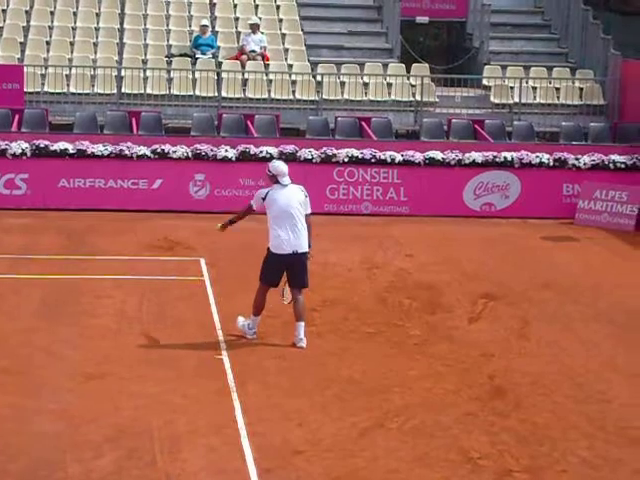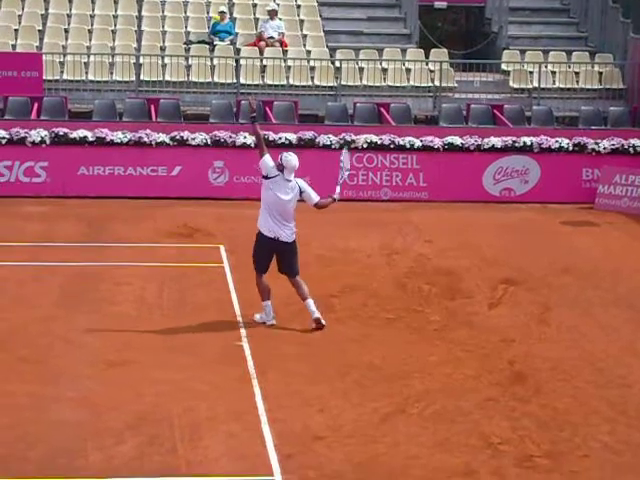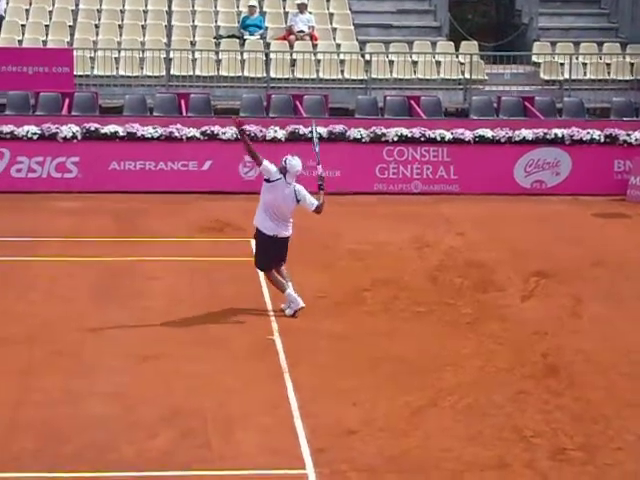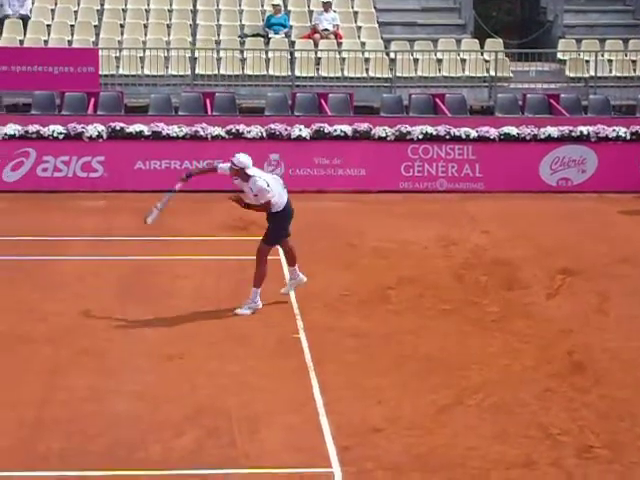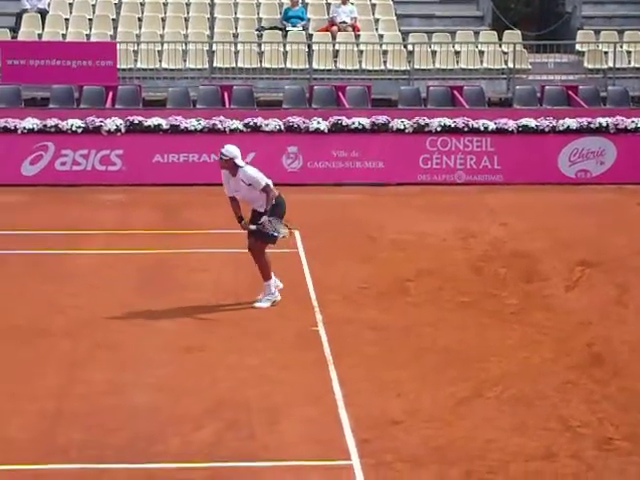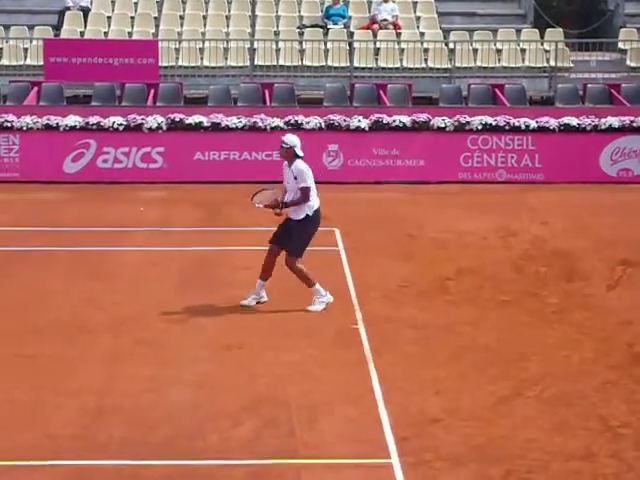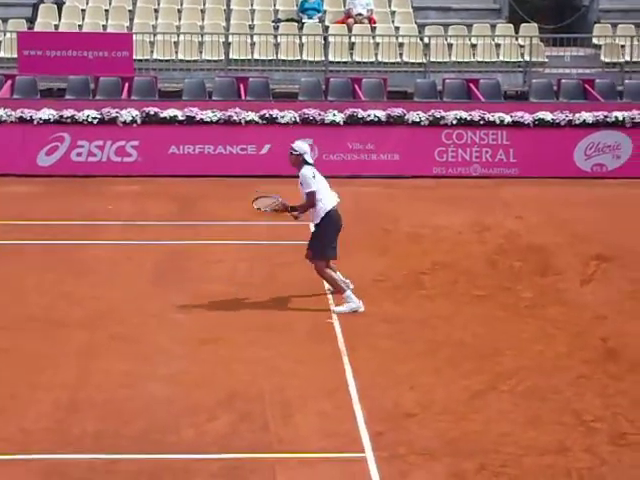
dt=0.4s
person 1, frame 1
left shoulder: (266, 194)
right shoulder: (300, 191)
left elbow: (247, 210)
right elbow: (307, 220)
left wrist: (230, 221)
right wrist: (308, 246)
left hip: (278, 250)
right hip: (300, 248)
left knee: (264, 287)
right knee: (297, 293)
left ankle: (251, 328)
right ankle: (300, 336)
person 1, frame 2
left shoulder: (270, 175)
right shoulder: (299, 185)
left elbow: (260, 144)
right elbow: (319, 204)
left wrist: (253, 118)
right wrist: (332, 198)
left hip: (266, 235)
right hip: (287, 238)
left knee: (260, 274)
right knee: (294, 277)
left ankle: (268, 314)
right ankle: (314, 312)
person 1, frame 3
left shoulder: (272, 177)
right shoulder: (298, 190)
left elbow: (254, 155)
right elbow: (319, 209)
left wrist: (242, 132)
right wrist: (321, 188)
left hip: (266, 233)
right hip: (284, 234)
left knee: (268, 270)
right knee: (279, 265)
left ankle: (294, 300)
right ankle: (292, 298)
person 1, frame 4
left shoulder: (259, 184)
right shoulder: (235, 172)
left elbow: (267, 206)
right elbow: (215, 169)
left wrist: (245, 205)
right wrist: (191, 174)
left hip: (280, 210)
right hip: (275, 208)
left knee: (262, 252)
right knee: (284, 242)
left ankle: (254, 300)
right ankle: (295, 276)
person 1, frame 5
left shoulder: (249, 173)
right shoulder: (225, 174)
left elbow: (270, 192)
right elbow: (233, 199)
left wrist: (267, 213)
right wrist: (240, 219)
left hip: (274, 206)
right hip: (259, 208)
left knee: (258, 247)
right knee: (253, 247)
left ankle: (271, 293)
right ankle: (272, 283)
person 1, frame 6
left shoulder: (301, 168)
right shoulder: (286, 165)
left elbow: (305, 198)
left wrist: (282, 205)
right wrist: (280, 205)
left hip: (308, 218)
right hip: (294, 216)
left knee: (291, 262)
right knee: (272, 252)
left ankle: (322, 295)
right ankle: (259, 293)
person 1, frame 7
left shoulder: (306, 173)
right shoulder: (307, 171)
left elbow: (311, 203)
left wrist: (290, 209)
right wrist: (297, 211)
left hip: (329, 219)
right hip: (325, 218)
left knee: (321, 267)
right knee: (312, 255)
left ankle: (352, 301)
right ankle: (343, 283)
